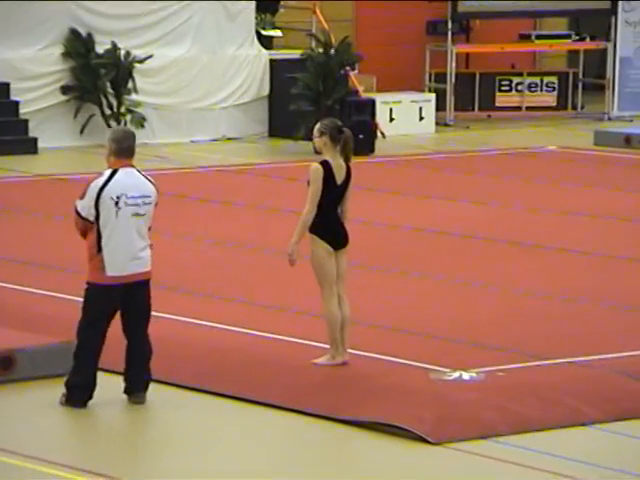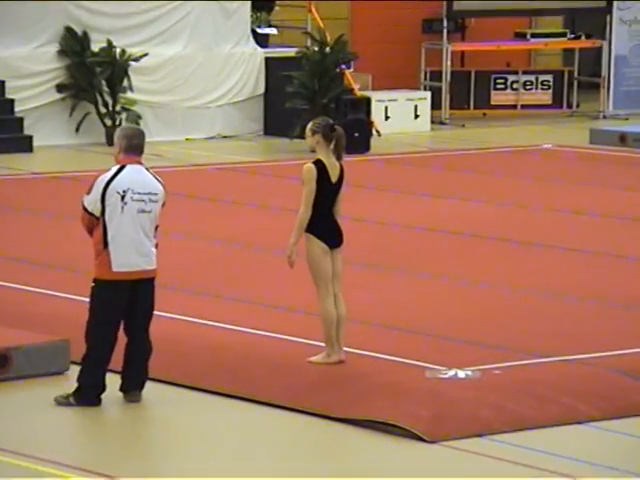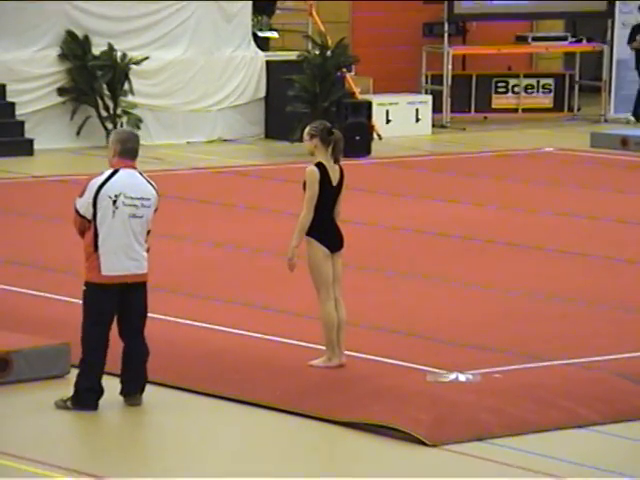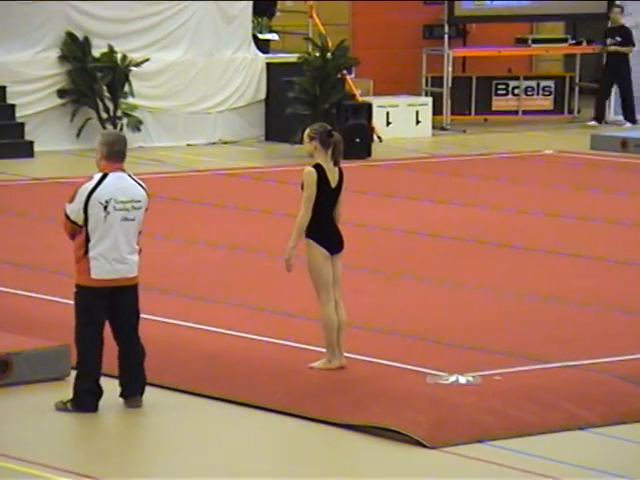
dt=0.5s
person 1, frame 1
left shoulder: (100, 185)
right shoulder: (150, 186)
left elbow: (81, 225)
left hip: (106, 273)
right hip: (139, 271)
left knee: (91, 335)
right knee: (138, 332)
left ankle: (78, 393)
right ankle: (137, 389)
person 1, frame 2
left shoulder: (108, 180)
right shoulder: (156, 185)
left elbow: (88, 221)
left hip: (113, 269)
right hip: (145, 268)
left knee: (100, 333)
right knee: (138, 331)
left ankle: (88, 392)
right ankle: (133, 387)
person 1, frame 3
left shoulder: (100, 184)
right shoulder: (150, 189)
left elbow: (80, 223)
left hip: (103, 273)
right hip: (136, 272)
left knee: (94, 337)
right knee: (134, 334)
left ankle: (86, 396)
right ankle: (133, 391)
person 1, frame 4
left shoulder: (90, 189)
right shoulder: (140, 190)
left elbow: (70, 228)
left hip: (94, 276)
right hip: (127, 274)
left knee: (89, 338)
right knee: (128, 335)
left ankle: (85, 399)
right ankle: (133, 392)
person 2, frame 1
left shoulder: (318, 169)
right shoulder: (346, 168)
left elbow: (310, 210)
left wrist: (294, 241)
left hip: (322, 235)
right hip: (340, 233)
left knee: (329, 295)
right knee: (340, 293)
left ankle: (335, 353)
right ankle: (343, 350)
person 2, frame 2
left shoulder: (311, 168)
right shoulder: (338, 166)
left elbow: (306, 210)
left wrist: (292, 242)
left hip: (318, 234)
right hip: (335, 231)
left knee: (324, 294)
right knee: (336, 292)
left ankle: (331, 351)
right ankle: (338, 349)
person 2, frame 3
left shoulder: (313, 171)
right shoulder: (338, 169)
left elbow: (308, 212)
left wrist: (294, 245)
left hip: (318, 238)
right hip: (335, 235)
left knee: (325, 298)
right knee: (336, 296)
left ankle: (331, 355)
right ankle: (339, 353)
person 2, frame 4
left shoulder: (311, 173)
right shoulder: (338, 171)
left elbow: (305, 213)
left wrist: (291, 246)
left hip: (318, 240)
right hip: (335, 237)
left knee: (325, 300)
right knee: (336, 298)
left ankle: (332, 357)
right ankle: (339, 354)
